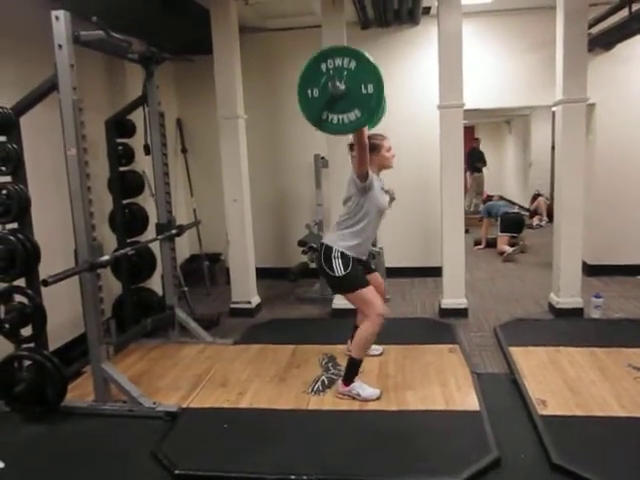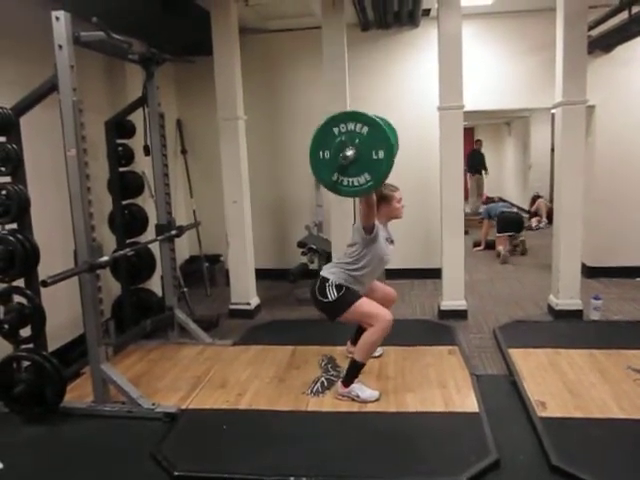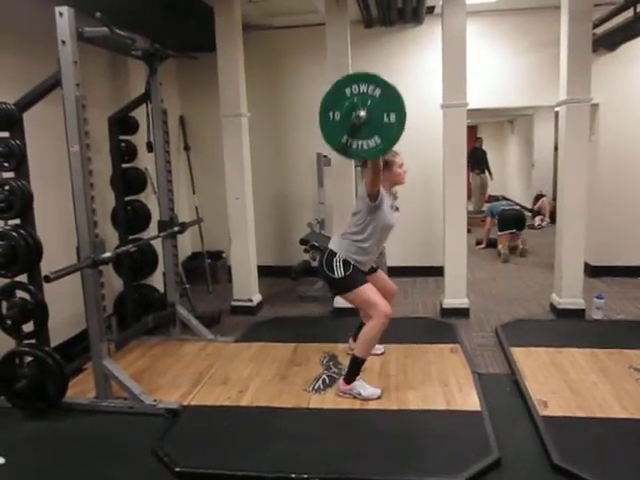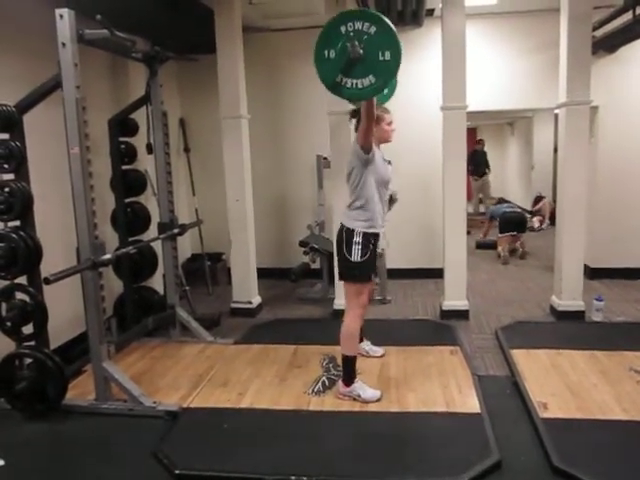
dt=0.5s
person 1, frame 1
left shoulder: (375, 180)
right shoulder: (364, 178)
left elbow: (365, 144)
right elbow: (361, 146)
left hip: (352, 253)
right hip: (336, 255)
left knee: (379, 291)
right knee: (376, 312)
left ankle: (357, 342)
right ankle: (348, 383)
person 1, frame 2
left shoulder: (382, 226)
right shoulder: (370, 229)
left elbow: (371, 200)
right elbow: (367, 200)
left hip: (346, 283)
right hip: (330, 287)
left knee: (389, 297)
right knee: (383, 320)
left ankle: (355, 344)
right ankle: (347, 384)
person 1, frame 3
left shoulder: (386, 194)
right shoulder: (374, 196)
left elbow: (377, 166)
right elbow: (373, 167)
left hip: (356, 260)
right hip: (339, 262)
left knee: (388, 292)
right knee: (381, 313)
left ankle: (358, 341)
right ankle: (349, 382)
person 1, frame 4
left shoulder: (375, 152)
right shoulder: (363, 151)
left elbow: (370, 118)
right elbow: (366, 117)
left wrist: (375, 95)
right wrist: (367, 95)
left hip: (366, 234)
right hip: (357, 235)
left knee: (365, 296)
right knee: (356, 306)
left ankle: (358, 342)
right ankle: (348, 383)
